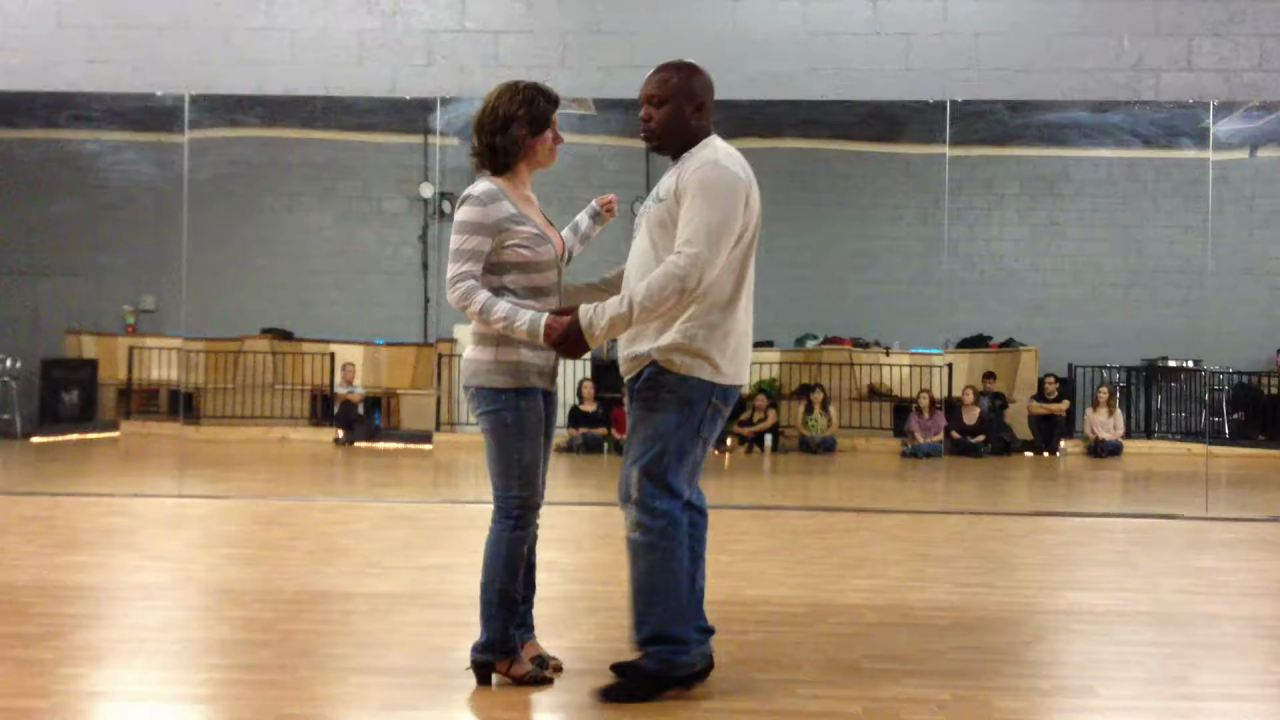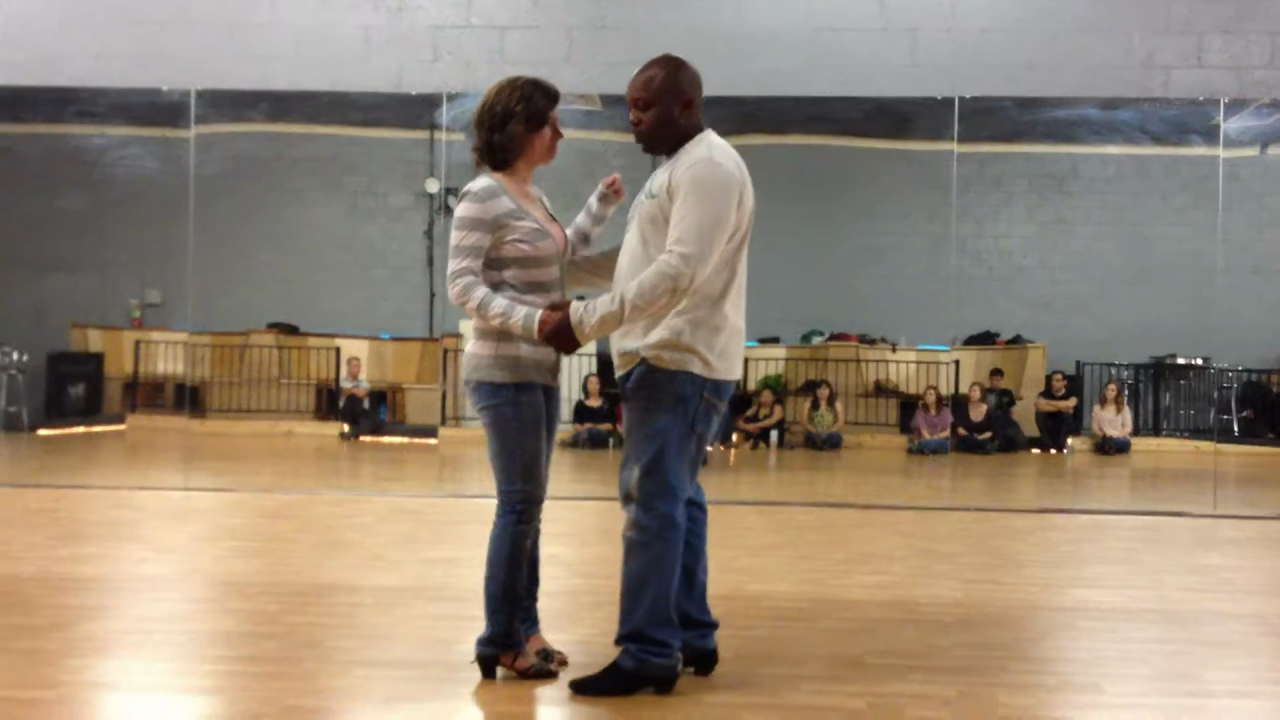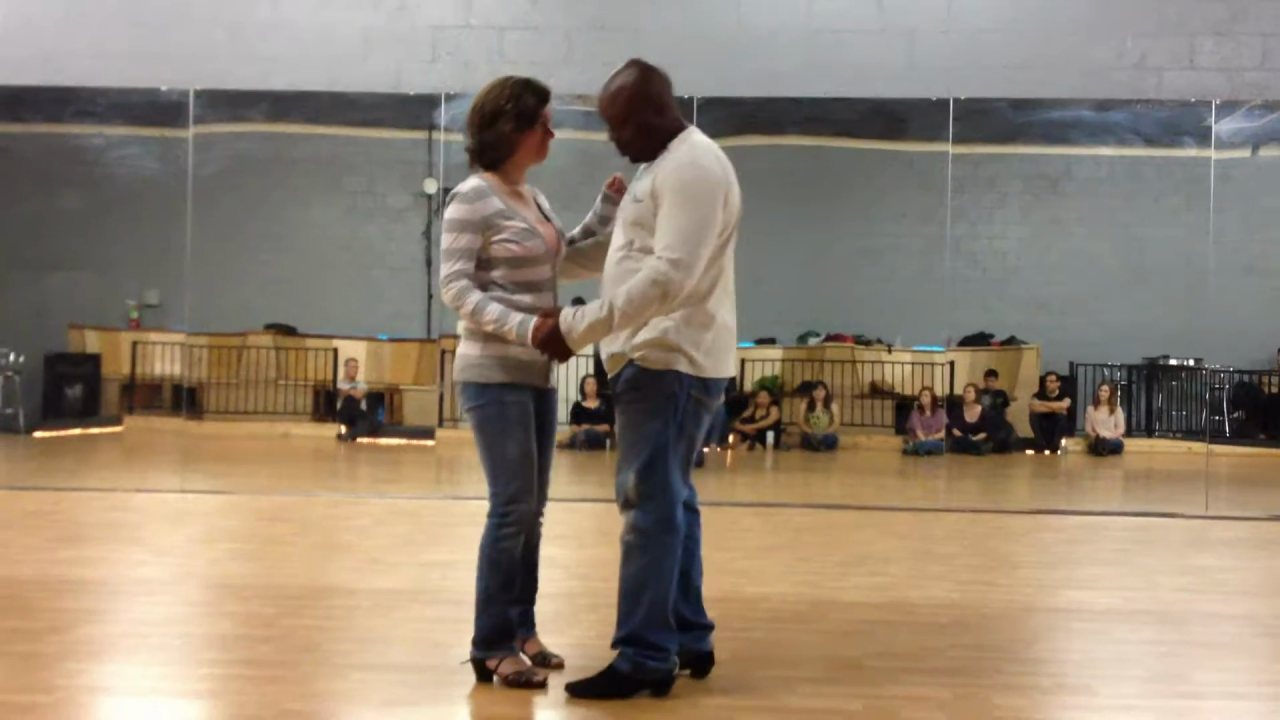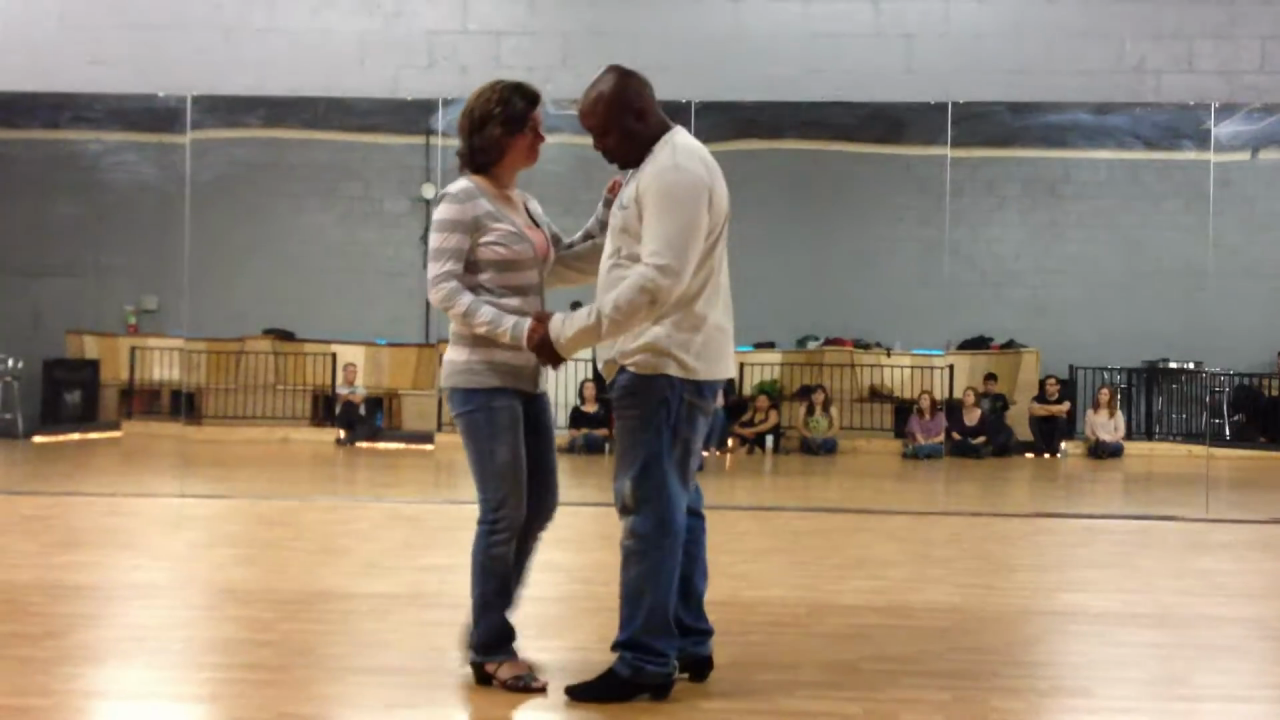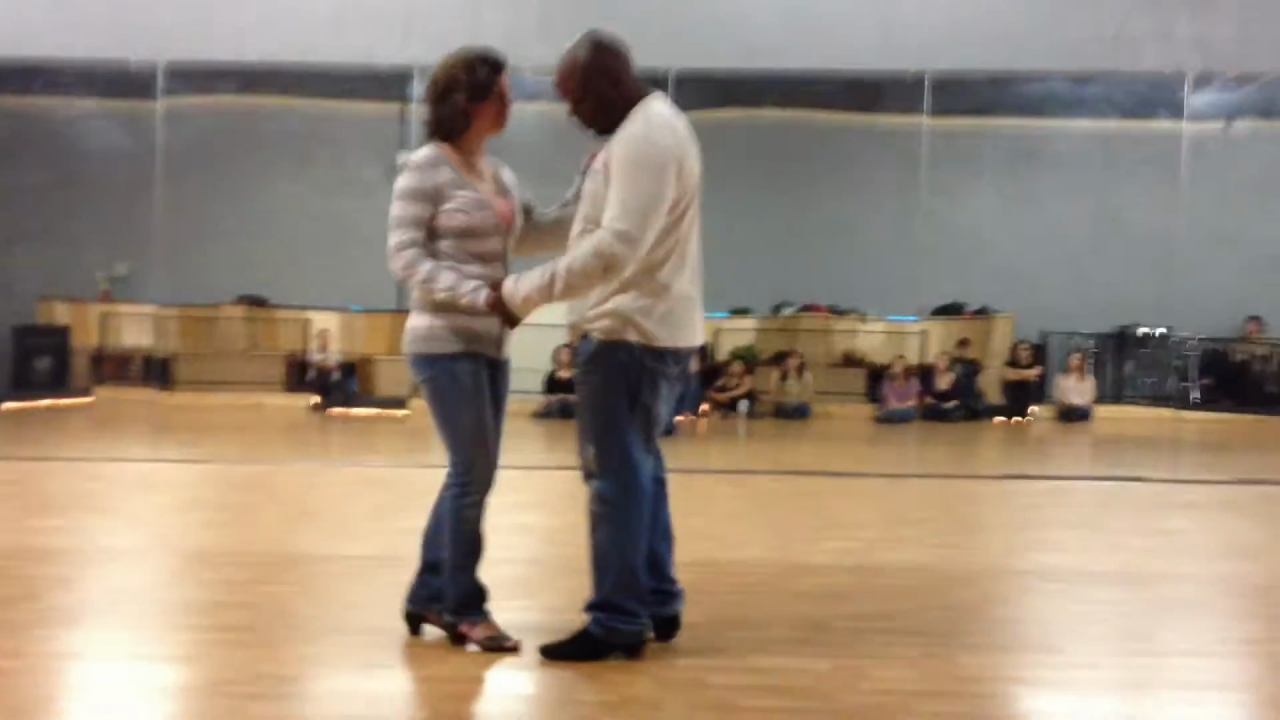
dt=0.2s
person 1, frame 1
left shoulder: (714, 169)
right shoulder: (685, 173)
left elbow: (686, 275)
left wrist: (591, 323)
right wrist: (593, 323)
left hip: (687, 366)
right hip: (670, 362)
left knee: (651, 500)
right knee: (676, 503)
left ankle: (669, 651)
right ankle: (688, 642)
person 1, frame 2
left shoulder: (708, 165)
right shoulder: (679, 168)
left elbow: (680, 272)
left wrist: (586, 319)
right wrist: (586, 318)
left hip: (680, 362)
right hip: (665, 358)
left knee: (651, 501)
right knee: (676, 499)
left ankle: (648, 653)
right ankle: (691, 636)
person 1, frame 3
left shoulder: (692, 166)
right shoulder: (666, 166)
left elbow: (670, 275)
left wrist: (576, 327)
right wrist: (580, 326)
left hip: (671, 361)
right hip: (662, 358)
left knee: (649, 504)
right knee: (670, 502)
left ankle: (645, 657)
right ankle: (687, 638)
person 1, frame 4
left shoulder: (676, 168)
right shoulder: (660, 166)
left elbow: (658, 282)
left wrist: (567, 333)
right wrist: (569, 328)
left hip: (665, 365)
right hip: (666, 362)
left knee: (648, 509)
right knee: (675, 506)
left ankle: (645, 661)
right ankle: (688, 642)
person 1, frame 5
left shoulder: (647, 138)
right shoulder: (641, 131)
left elbow: (616, 248)
left wrist: (522, 293)
right wrist: (529, 288)
left hip: (633, 332)
right hip: (638, 327)
left knee: (616, 474)
right knee: (638, 470)
left ankle: (618, 620)
right ankle: (656, 601)
person 2, frame 1
left shoulder: (528, 200)
right shoulder: (483, 200)
right elbow: (462, 288)
left wrist: (590, 223)
right wrist: (536, 324)
left hip: (537, 374)
right hip: (504, 376)
left knee: (525, 509)
right knee: (517, 508)
left ankle: (518, 634)
right ankle: (496, 648)
person 2, frame 2
left shoulder: (534, 198)
right shoulder: (482, 197)
left elbow: (558, 263)
right elbow: (462, 284)
left wrist: (599, 210)
right wrist: (530, 321)
left hip: (539, 372)
right hip: (504, 372)
left knee: (527, 504)
right knee: (519, 503)
left ankle: (522, 627)
right ankle: (500, 642)
person 2, frame 3
left shoulder: (533, 199)
right shoulder: (472, 197)
left elbow: (572, 261)
right elbow: (454, 287)
left wrist: (609, 207)
right wrist: (522, 327)
left hip: (535, 375)
right hip: (494, 373)
left knee: (529, 506)
right knee: (513, 506)
left ankle: (518, 628)
right ankle: (492, 644)
person 2, frame 4
left shoulder: (527, 206)
right shoulder: (461, 199)
left elbow: (567, 265)
right elbow: (443, 288)
left wrist: (608, 216)
right wrist: (517, 329)
left hip: (526, 379)
right hip: (481, 378)
left knee: (538, 506)
right knee: (505, 512)
left ankle: (489, 628)
right ankle: (491, 648)
person 2, frame 5
left shoulder: (498, 175)
right shoulder: (425, 168)
left elbow: (538, 235)
right elbow: (404, 255)
right wrist: (475, 294)
left hip: (488, 345)
right hip: (444, 343)
left knee: (471, 475)
right knee: (474, 473)
left ankle: (429, 596)
right ankle: (464, 607)
